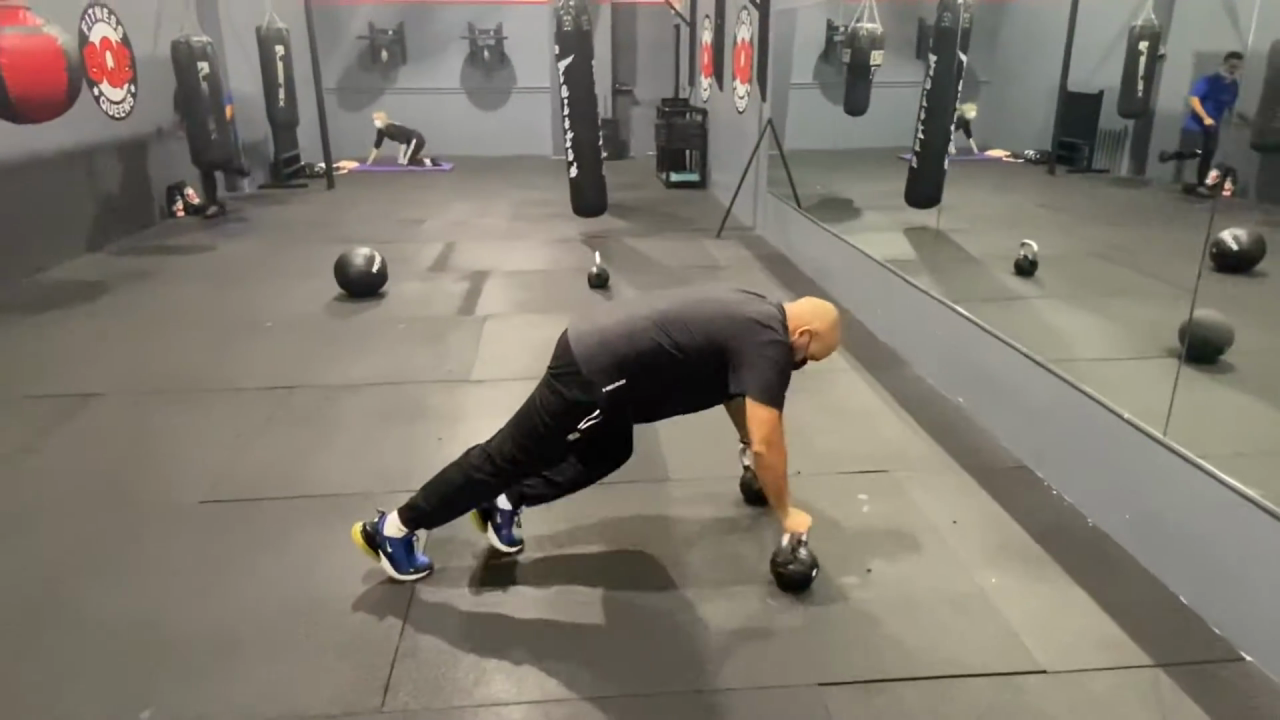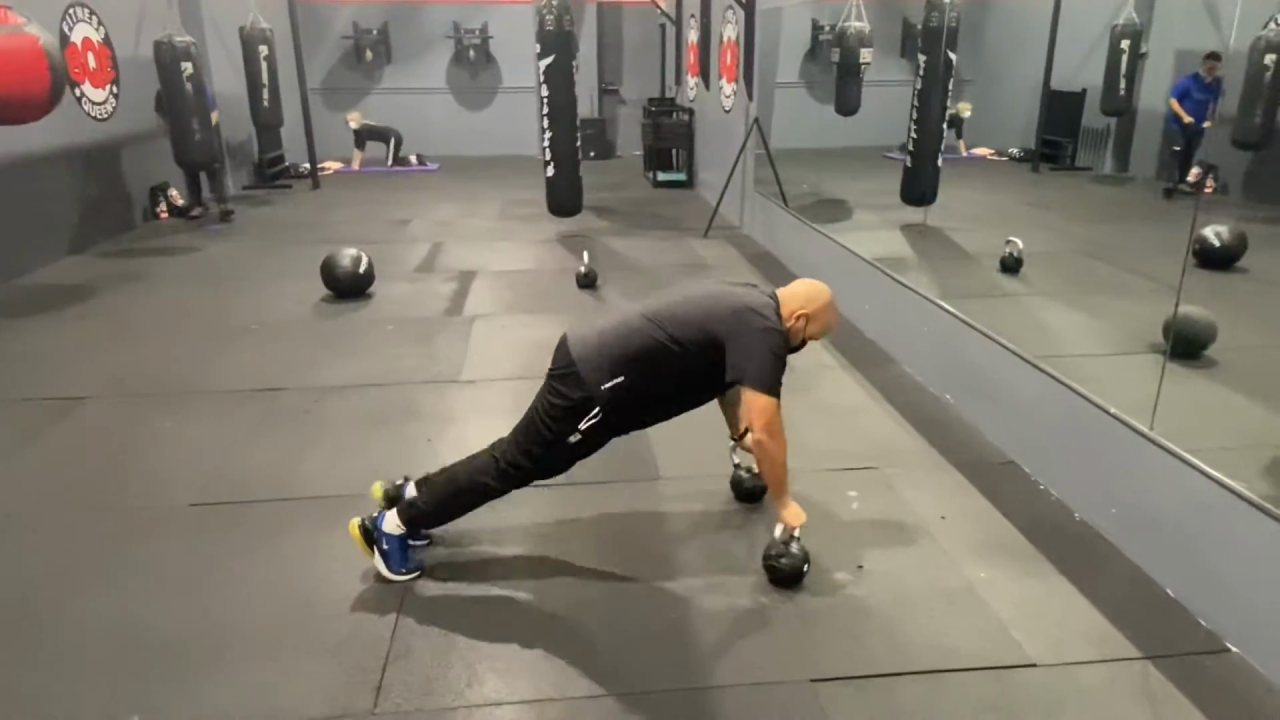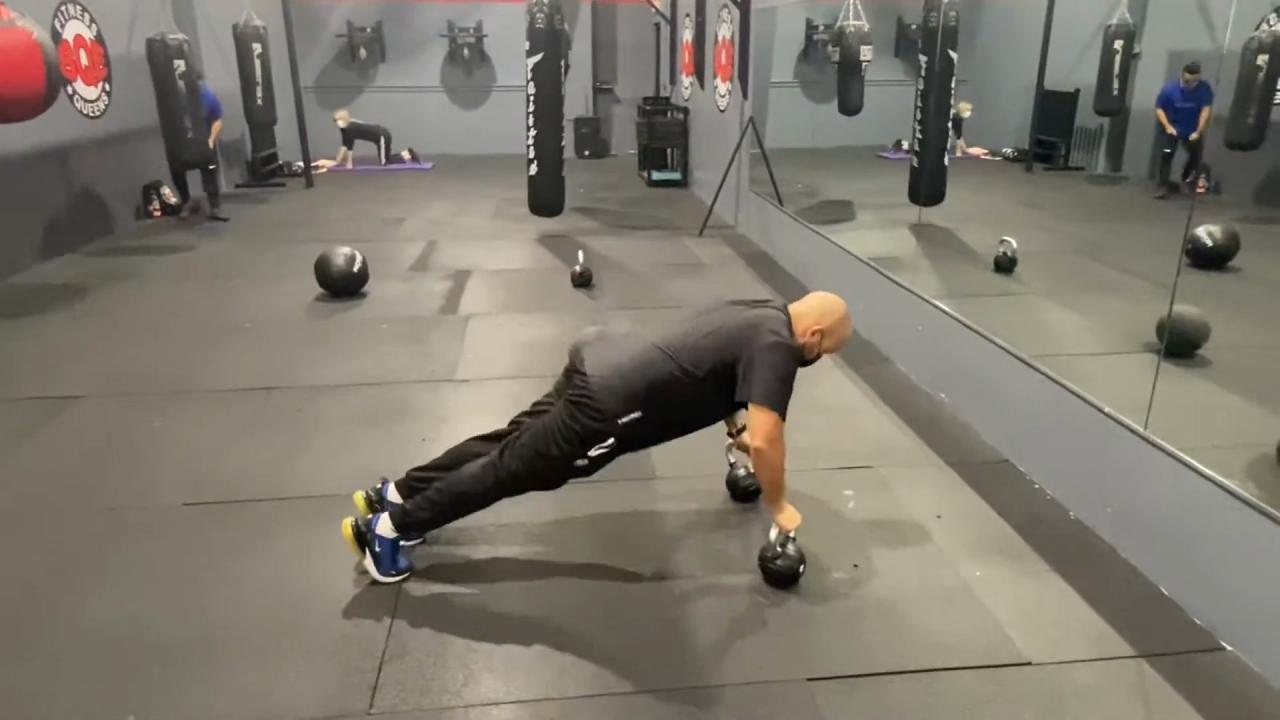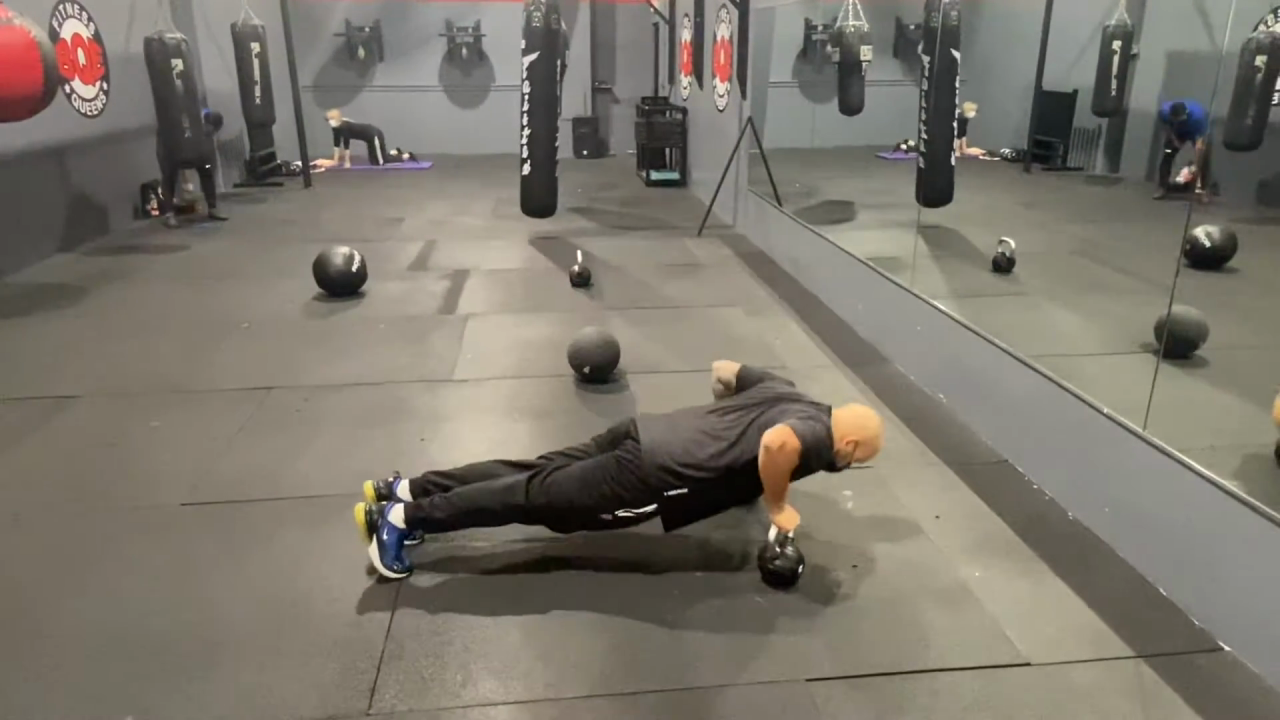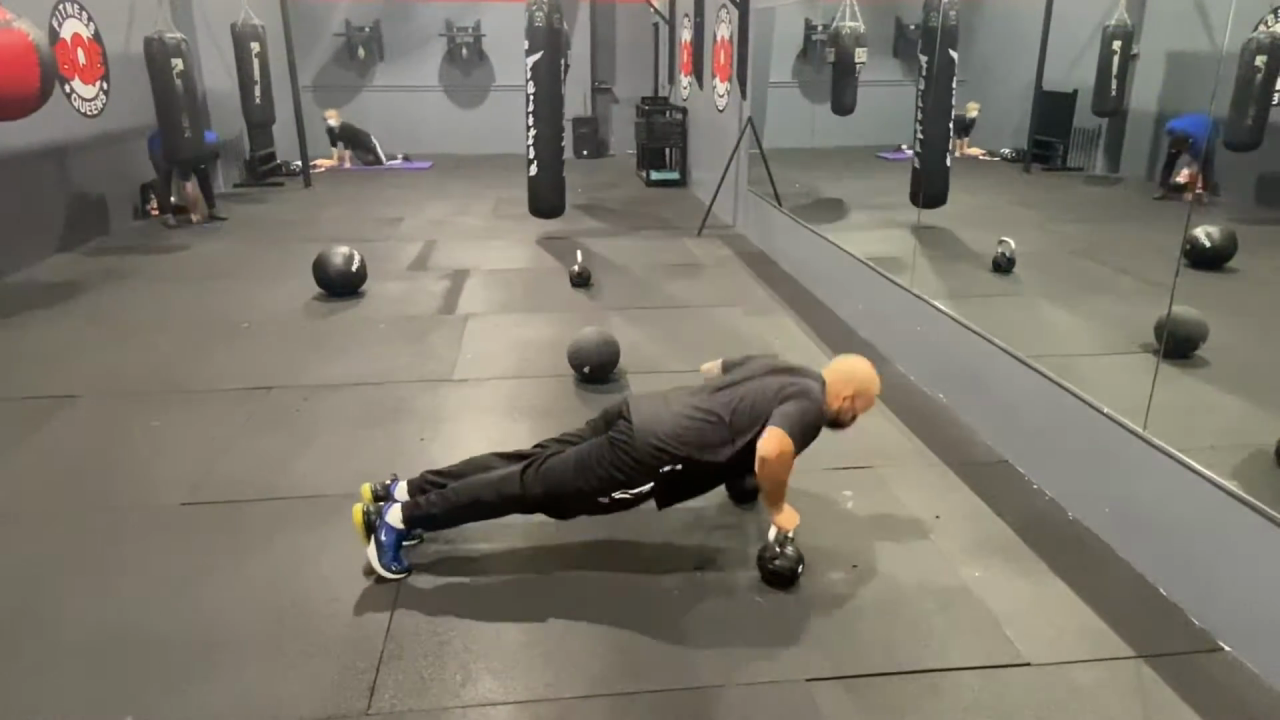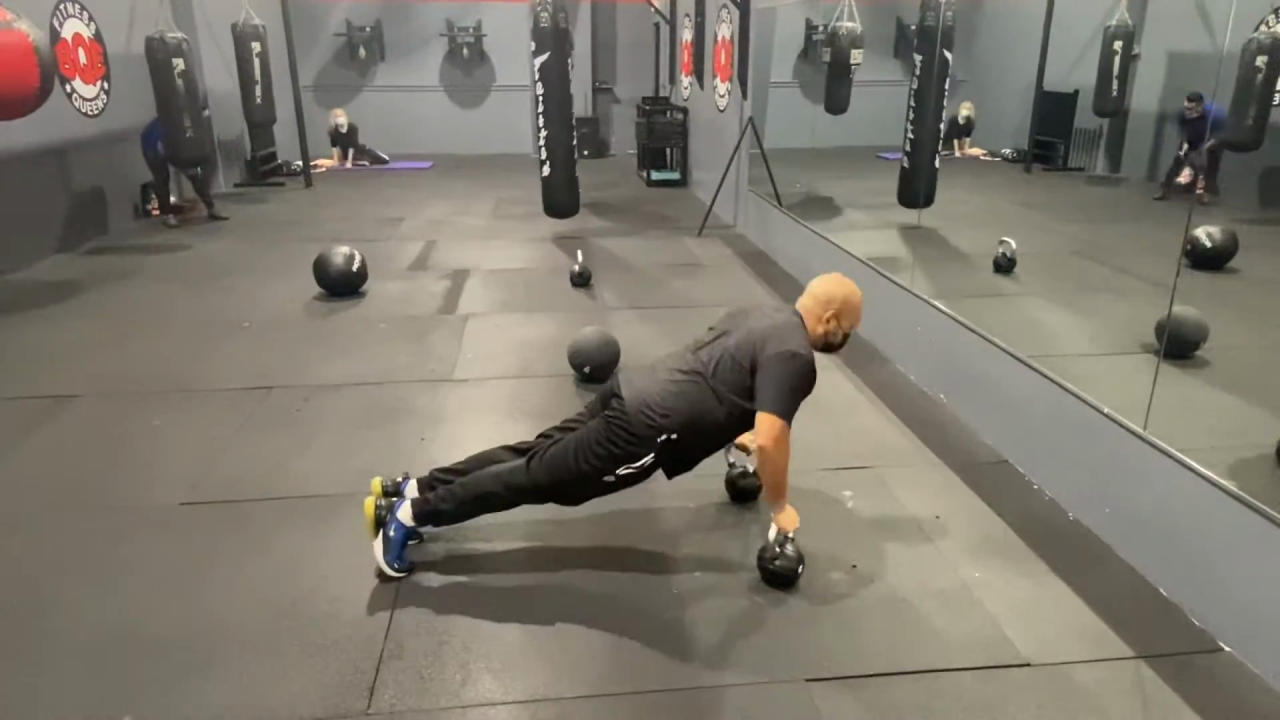
dt=0.4s
person 1, frame 1
left shoulder: (755, 317)
right shoulder: (768, 345)
left elbow: (733, 386)
right elbow: (767, 444)
left wrist: (751, 445)
right wrist: (786, 513)
left hip: (596, 350)
right hip: (595, 372)
left knee: (608, 454)
right knee: (508, 456)
left ankle: (504, 502)
right ankle: (392, 529)
person 1, frame 2
left shoulder: (748, 305)
right shoulder: (764, 334)
left elbow: (723, 375)
right elbow: (768, 430)
left wrist: (740, 437)
right wrist: (784, 503)
left hip: (587, 357)
right hip: (596, 381)
left knee: (522, 453)
right knee: (513, 463)
left ankle: (410, 493)
right ankle: (390, 525)
person 1, frame 3
left shoulder: (761, 315)
right shoulder: (777, 348)
right elbow: (765, 442)
left wrist: (735, 430)
right wrist: (779, 508)
left hip: (601, 366)
right hip: (609, 408)
left knee: (506, 446)
right knee: (510, 469)
left ankle: (391, 493)
right ankle: (385, 526)
person 1, frame 4
left shoulder: (790, 398)
right shoulder: (815, 438)
left elbow: (724, 368)
right elbow: (777, 442)
right wrist: (777, 507)
left hip: (645, 436)
right hip: (651, 477)
left knee: (534, 476)
right knee: (537, 499)
left ankle: (402, 490)
right ankle: (400, 517)
person 1, frame 5
left shoulder: (787, 374)
right shoulder: (808, 406)
left elbow: (711, 369)
right elbow: (772, 454)
right wrist: (778, 509)
left hip: (636, 418)
right hip: (645, 457)
left knee: (526, 467)
right knee: (531, 489)
left ankle: (401, 492)
right ankle: (401, 520)
person 1, frame 6
left shoulder: (767, 316)
right shoulder: (794, 356)
right elbow: (769, 439)
left wrist: (734, 435)
right wrist: (779, 508)
left hip: (631, 392)
right hip: (643, 430)
left knee: (530, 459)
right knee: (534, 480)
left ankle: (408, 488)
right ankle: (408, 513)
